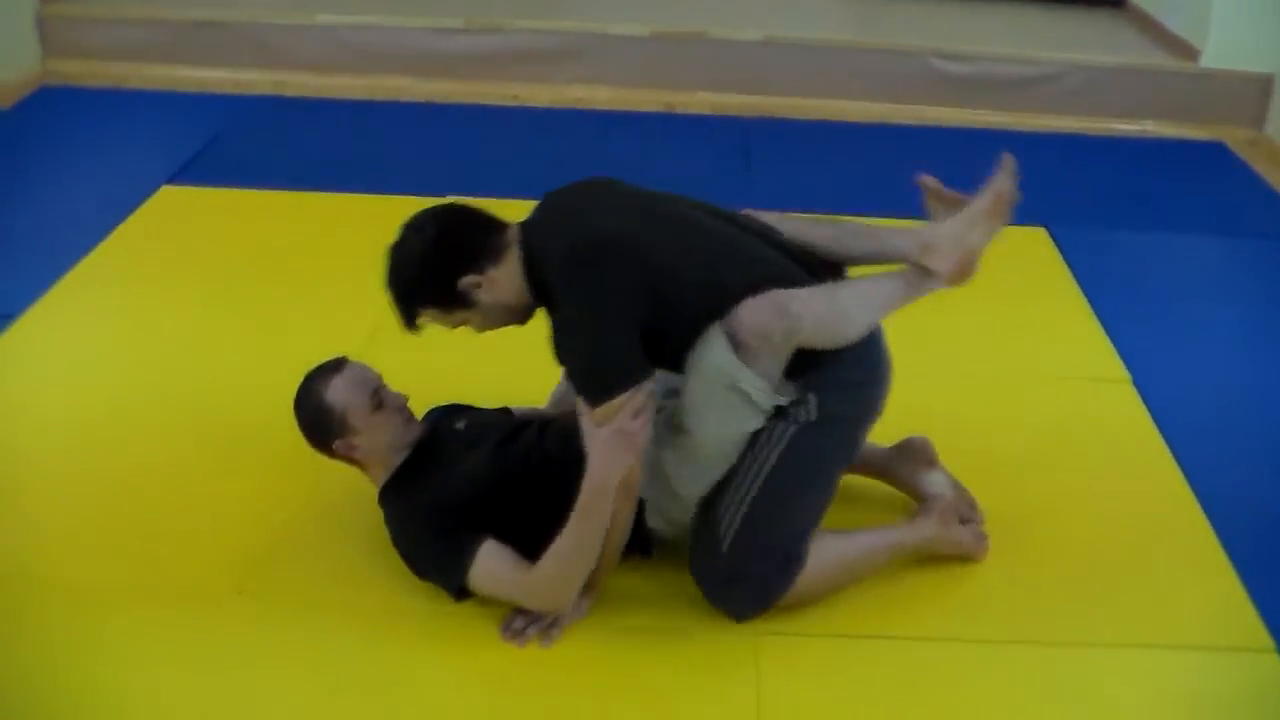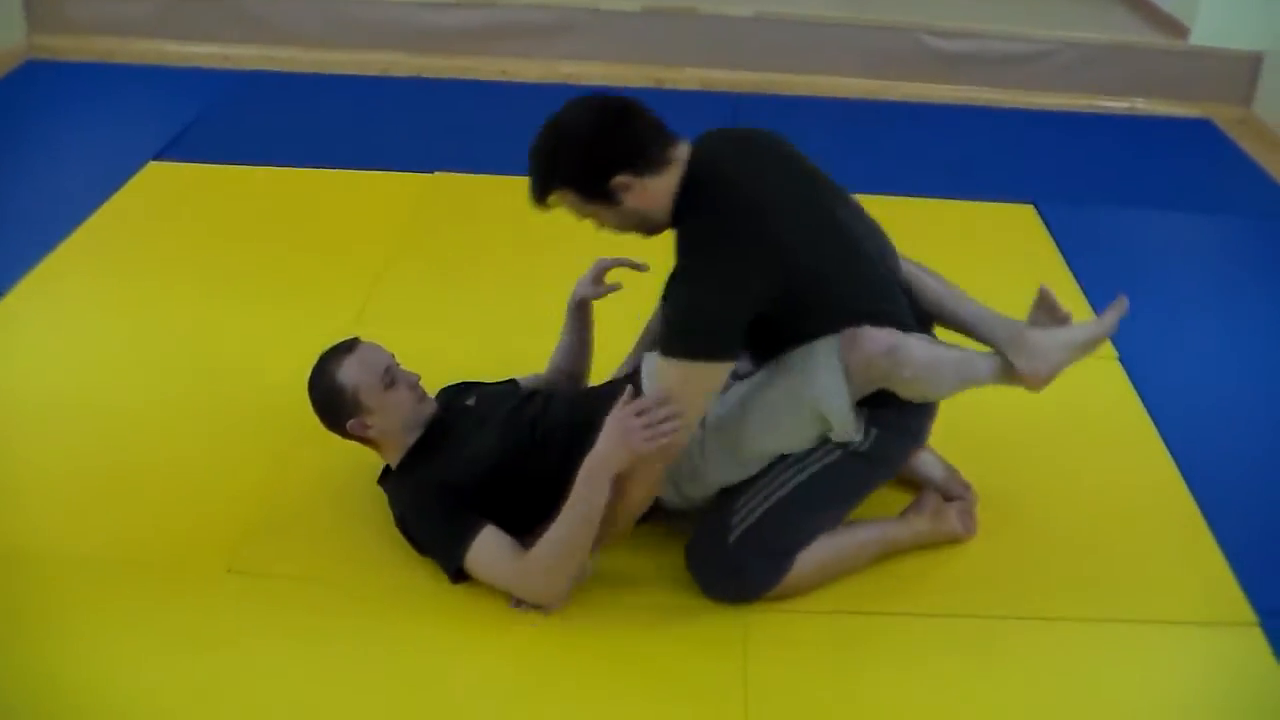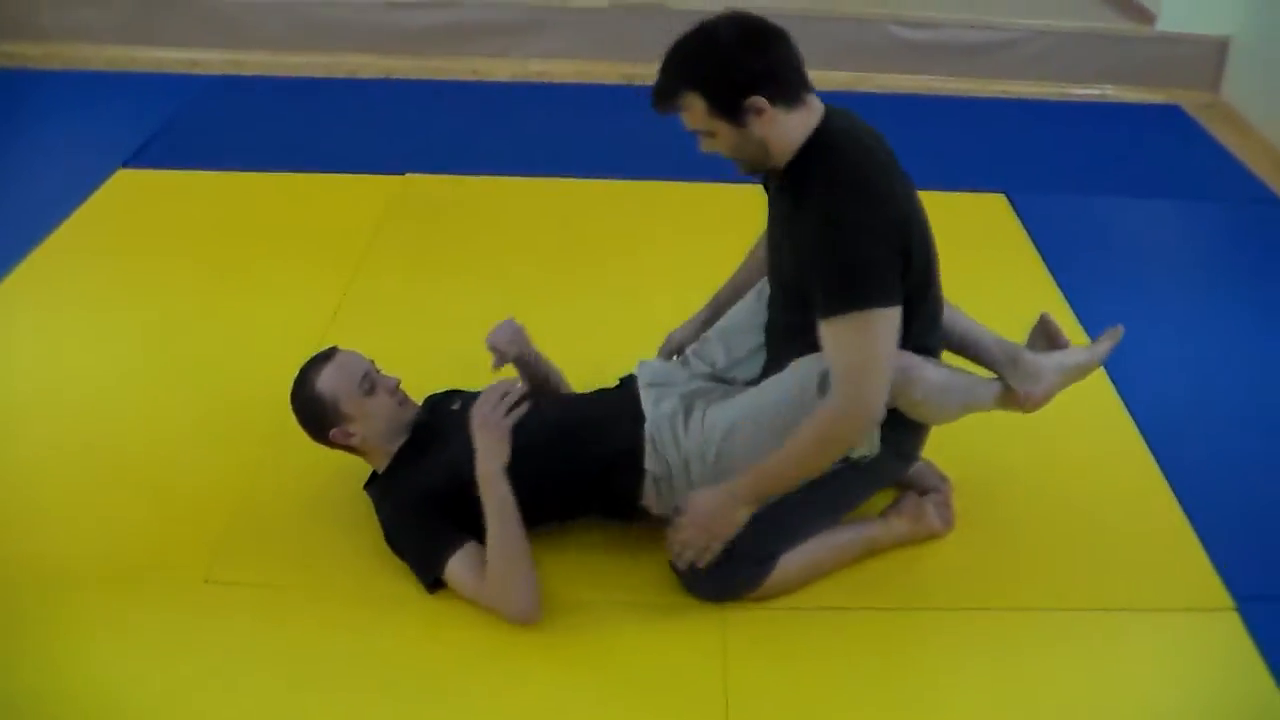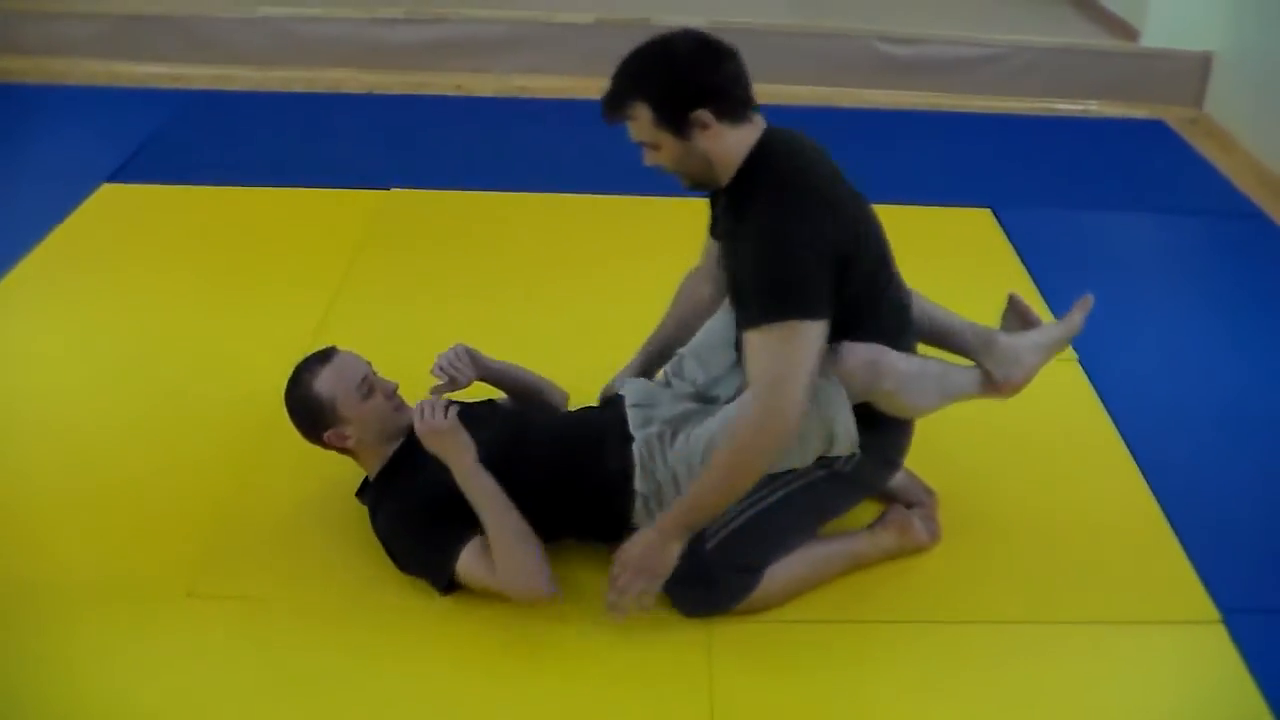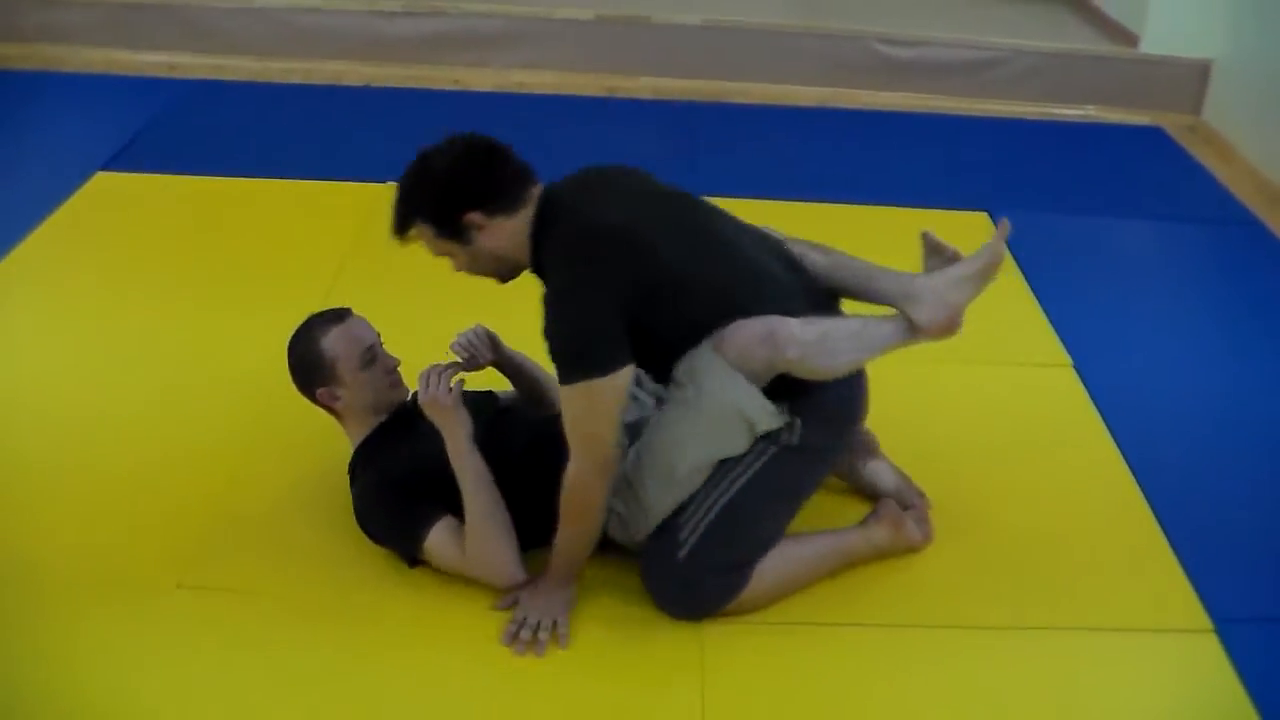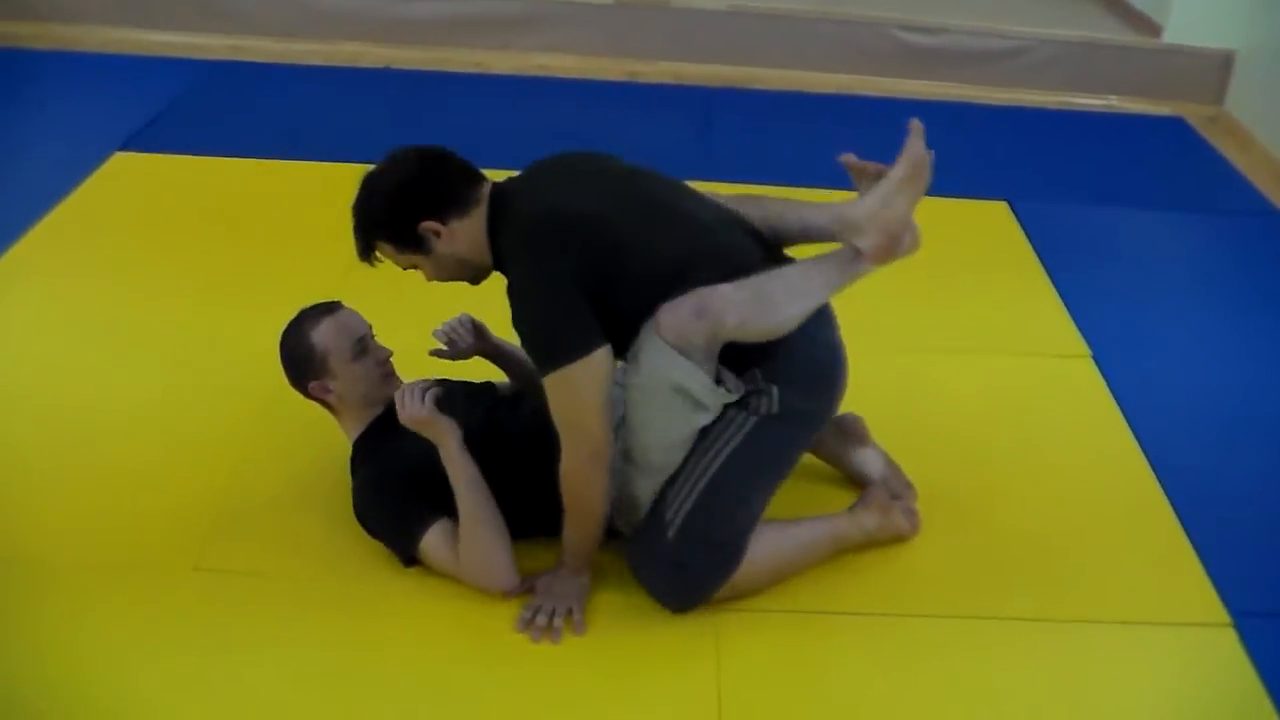
dt=0.3s
person 1, frame 1
left shoulder: (440, 425)
right shoulder: (419, 520)
right elbow: (548, 595)
right wrist: (602, 476)
left hip: (649, 428)
left ankle: (895, 462)
person 1, frame 2
left shoulder: (456, 400)
right shoulder: (425, 502)
right elbow: (546, 586)
left wrist: (583, 301)
right wrist: (605, 464)
left hip: (660, 386)
right knee: (861, 348)
person 1, frame 3
left shoulder: (439, 413)
right shoulder: (410, 508)
right elbow: (518, 603)
left wrist: (521, 355)
right wrist: (491, 468)
left hip: (658, 393)
right hip: (675, 461)
right knee: (883, 372)
left ankle: (882, 450)
right ankle: (1009, 387)
person 1, frame 4
left shoulder: (425, 424)
right shoulder: (405, 515)
right elbow: (533, 583)
left wrist: (482, 367)
right wrist: (461, 465)
left hip: (643, 412)
right hip: (659, 481)
right knee: (841, 363)
left ankle: (859, 457)
person 1, frame 5
left shoulder: (413, 411)
right shoulder: (383, 490)
left elbow: (551, 399)
right elbow: (503, 570)
left wrist: (498, 351)
right wrist: (457, 436)
right knee: (741, 345)
left ankle: (841, 452)
person 1, frame 6
left shoulder: (418, 397)
right shoulder: (382, 487)
left elbow: (547, 394)
right elbow: (497, 576)
left wrist: (487, 342)
right wrist: (448, 443)
left hip: (622, 419)
left ankle: (830, 436)
person 2, frame 1
left shoulder: (586, 315)
right shoulder: (567, 210)
left elbow: (619, 475)
left wrist: (580, 585)
left hip: (828, 371)
right hip: (826, 331)
left knee: (734, 580)
person 2, frame 2
left shoulder: (712, 268)
right shoulder: (738, 148)
left elbow: (662, 441)
left hip: (873, 405)
right hip: (879, 355)
left knee: (726, 566)
person 2, frame 3
left shoulder: (846, 216)
right shoulder: (823, 133)
left elbow: (858, 404)
right elbow: (778, 249)
left wrist: (740, 501)
right wrist: (695, 328)
left hip: (873, 414)
left knee: (712, 564)
person 2, frame 4
left shoulder: (786, 226)
right shoulder: (752, 160)
left elbow: (774, 418)
right elbow: (711, 281)
left wrist: (670, 534)
right wrist: (635, 374)
left hip: (848, 419)
left knee: (696, 574)
person 2, frame 5
left shoulder: (578, 288)
right shoulder: (591, 193)
left elbow: (593, 467)
left wrist: (558, 583)
left hip: (804, 392)
right hip: (807, 345)
left knee: (677, 582)
person 2, frame 6
left shoulder: (541, 279)
right shoulder: (551, 182)
left elbow: (589, 451)
left wrist: (574, 569)
left hip: (781, 367)
right hip: (777, 322)
left knee: (672, 570)
